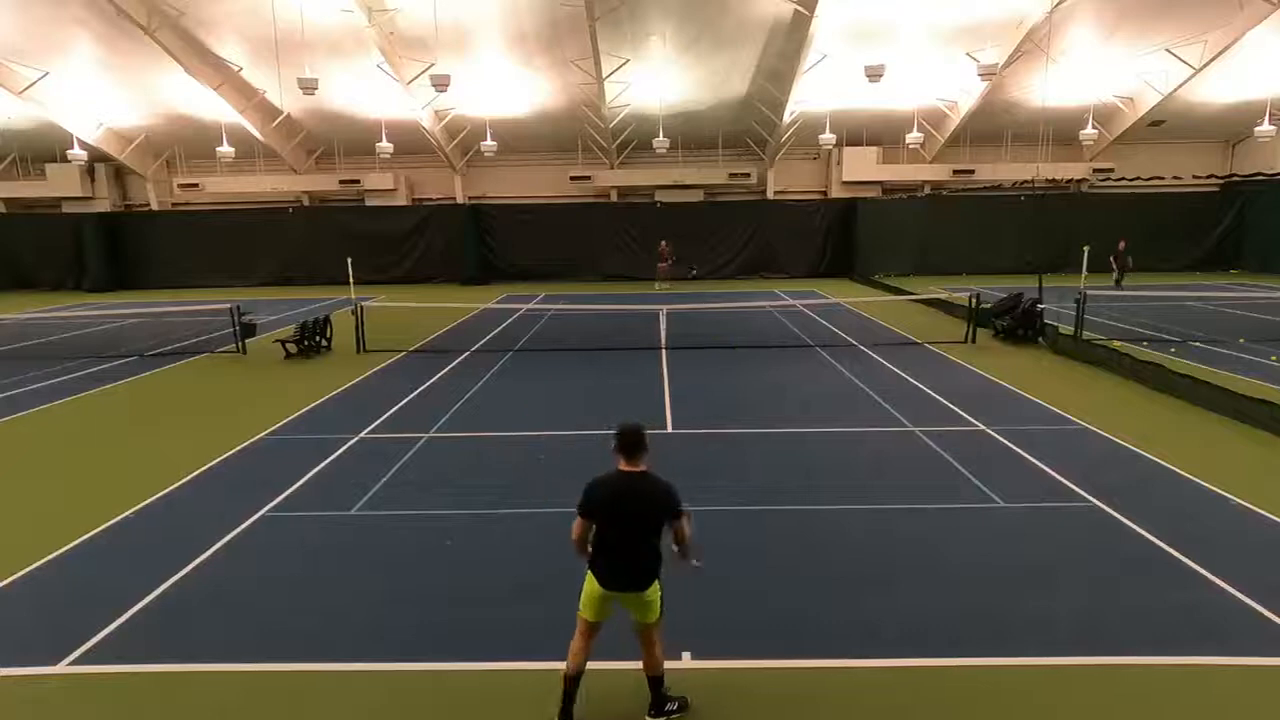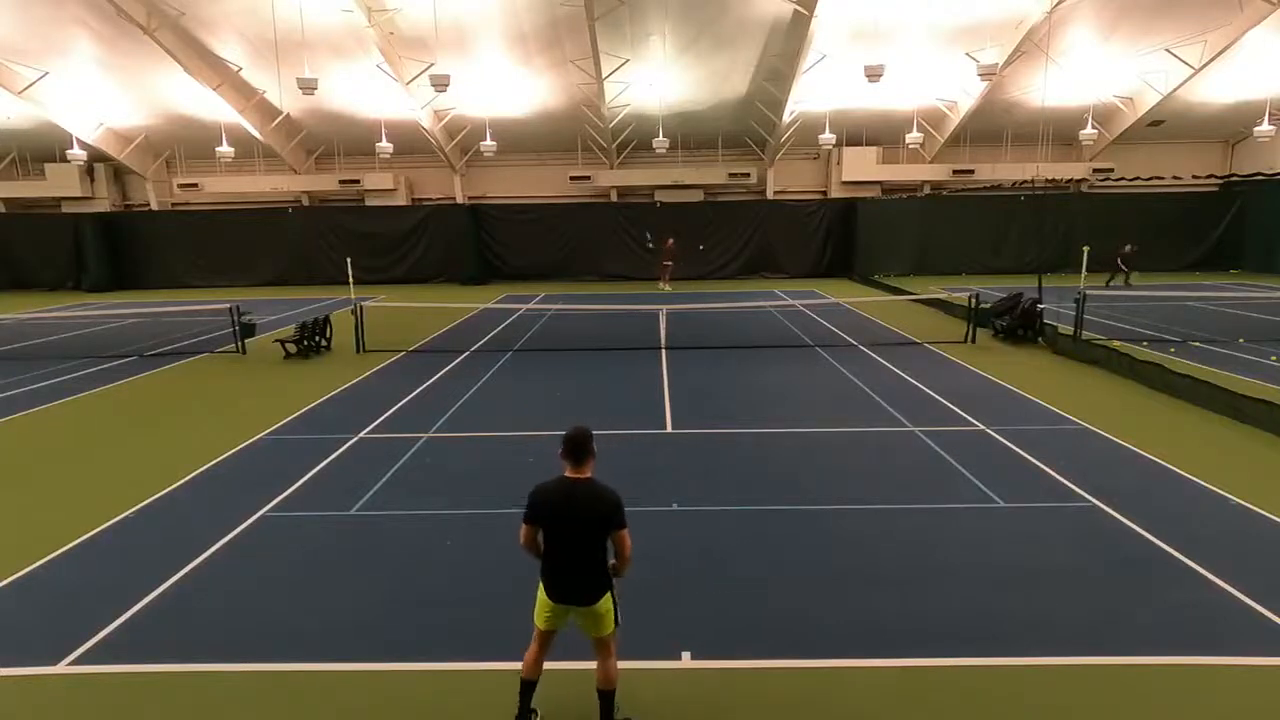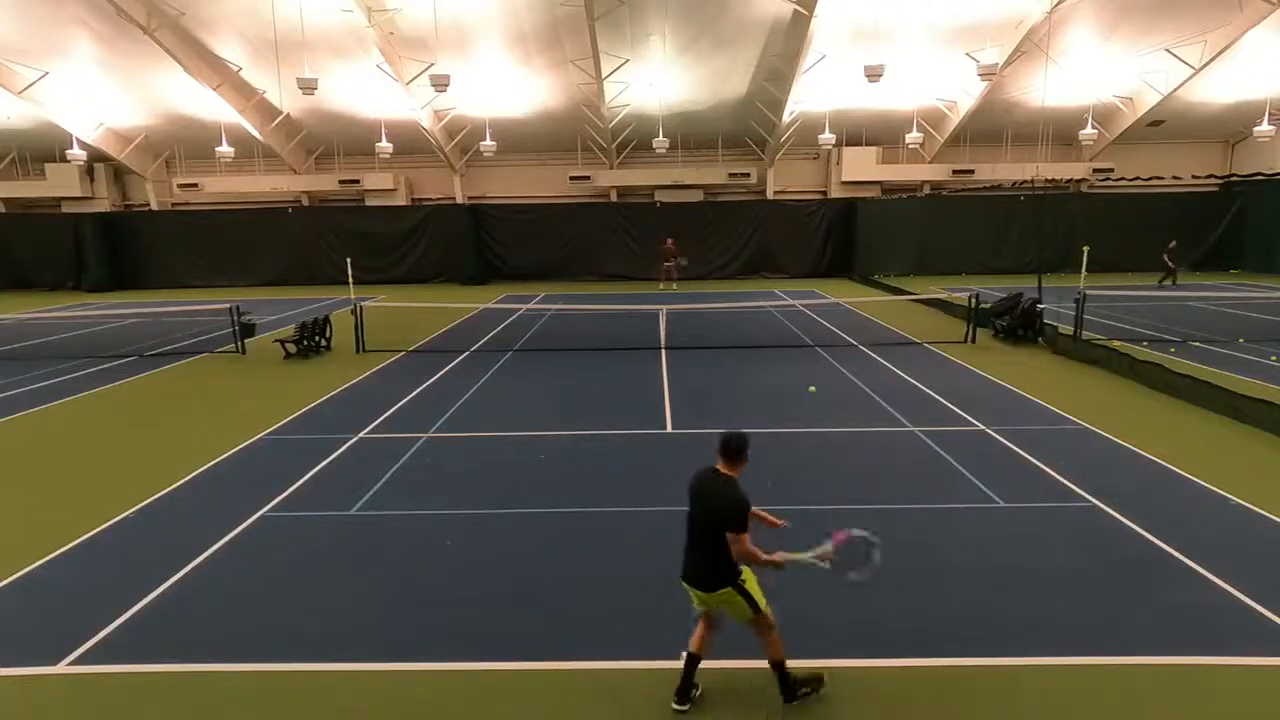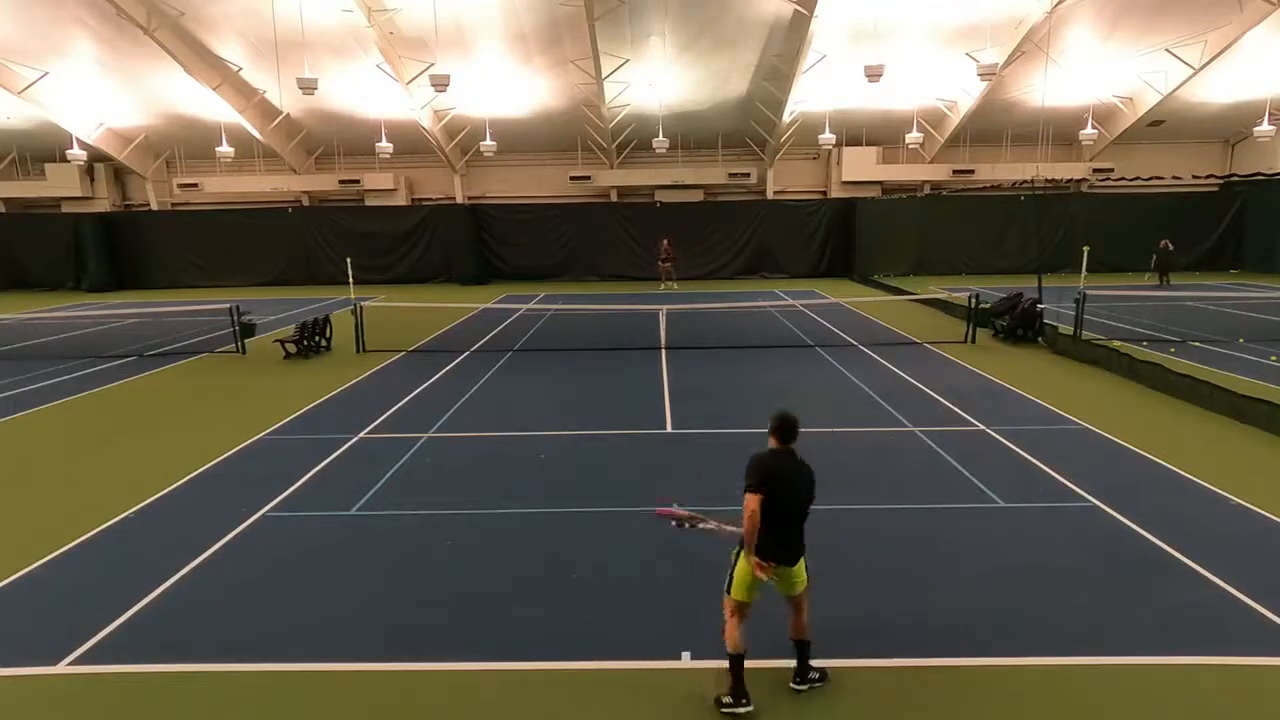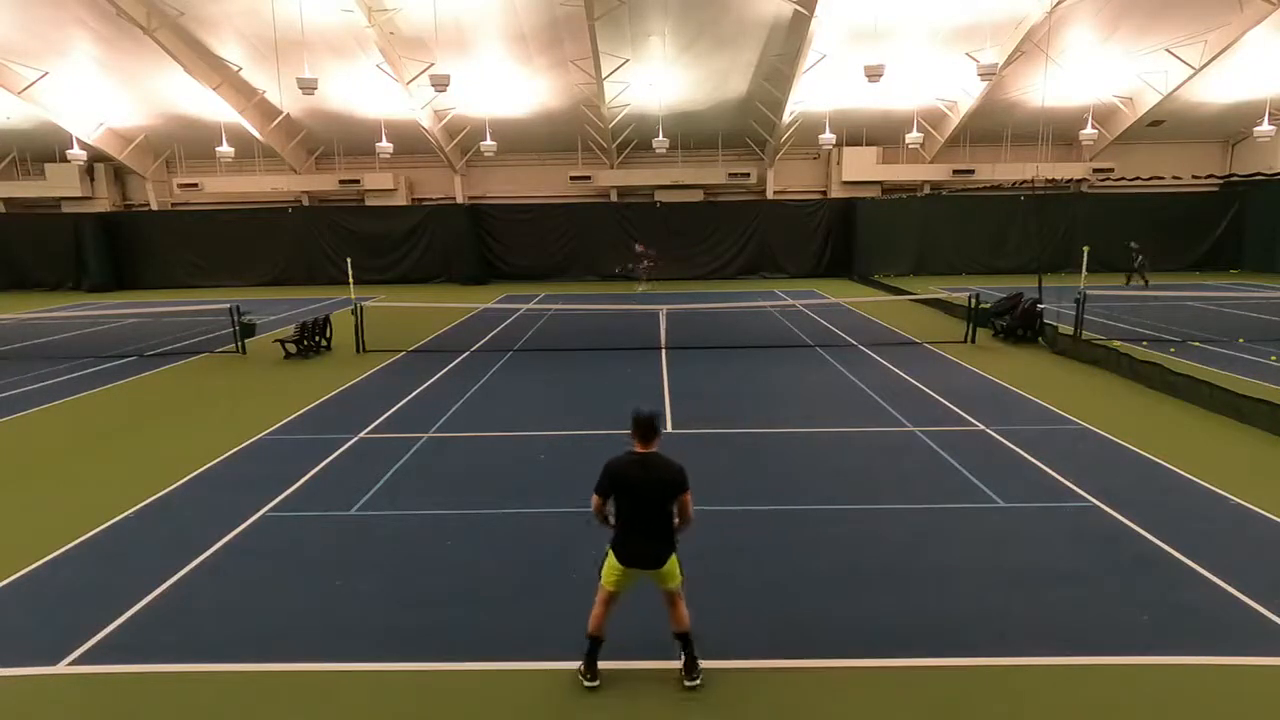
dt=1s
person 1, frame 1
left shoulder: (597, 488)
right shoulder: (664, 491)
left elbow: (579, 536)
right elbow: (683, 538)
left wrist: (587, 553)
right wrist: (685, 552)
left hip: (602, 576)
right hip: (643, 580)
left knee: (582, 638)
right knee: (650, 641)
person 1, frame 2
left shoulder: (541, 494)
right shoulder: (608, 498)
left elbow: (527, 541)
right elbow: (624, 552)
right wrist: (618, 569)
left hip: (553, 586)
right hip: (594, 590)
left knee: (539, 643)
right knee: (606, 653)
person 1, frame 3
left shoulder: (700, 478)
right shoulder: (734, 499)
right elbow: (741, 553)
left wrist: (760, 514)
right wrist: (770, 560)
left hip: (691, 575)
right hip: (722, 580)
left knee: (707, 622)
right knee: (766, 626)
left ankle: (684, 692)
right ankle: (790, 689)
person 1, frame 4
left shoulder: (760, 463)
right shoulder: (806, 471)
left elbow: (752, 511)
left wrist: (749, 553)
left hip: (759, 554)
right hip: (792, 554)
left knee: (733, 615)
right knee: (798, 606)
left ankle: (738, 694)
right ankle: (803, 673)
person 1, frame 5
left shoulder: (614, 467)
right shoulder: (674, 471)
left elbow: (597, 508)
right elbow: (687, 517)
left hip: (623, 553)
right hip: (661, 553)
left knee: (602, 603)
right knee: (676, 603)
left ankle: (590, 668)
right ankle: (690, 668)
